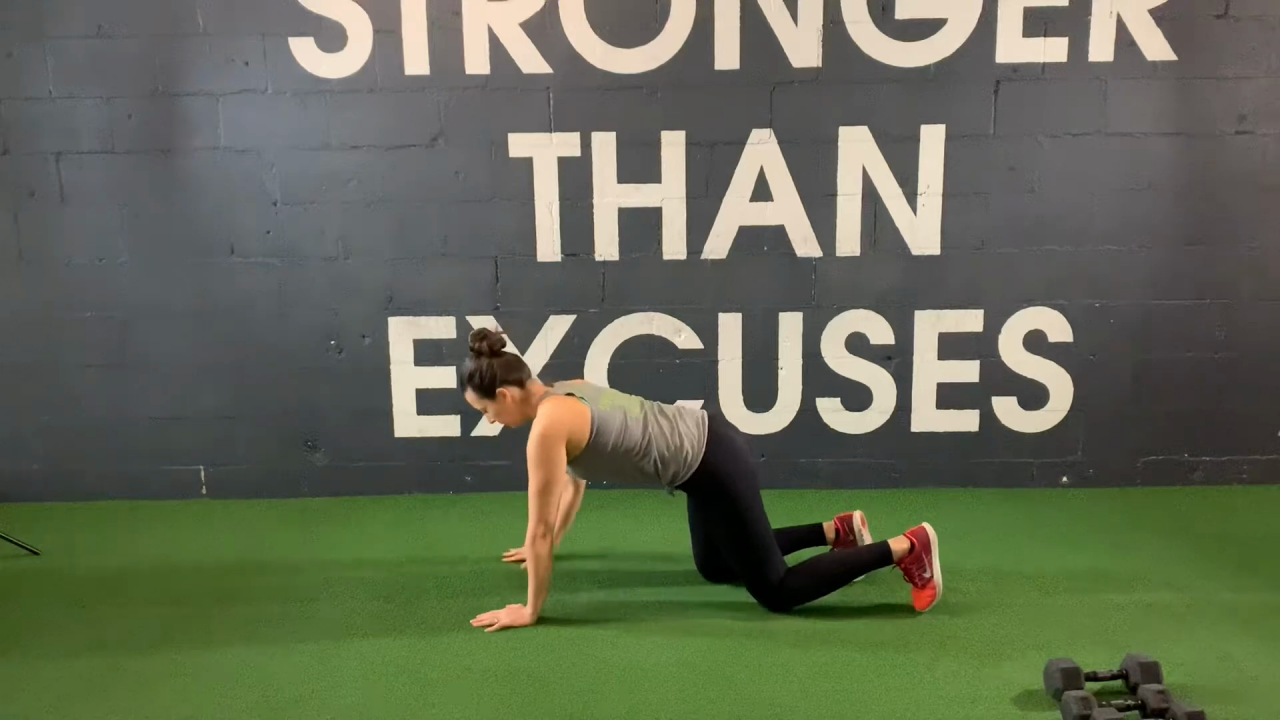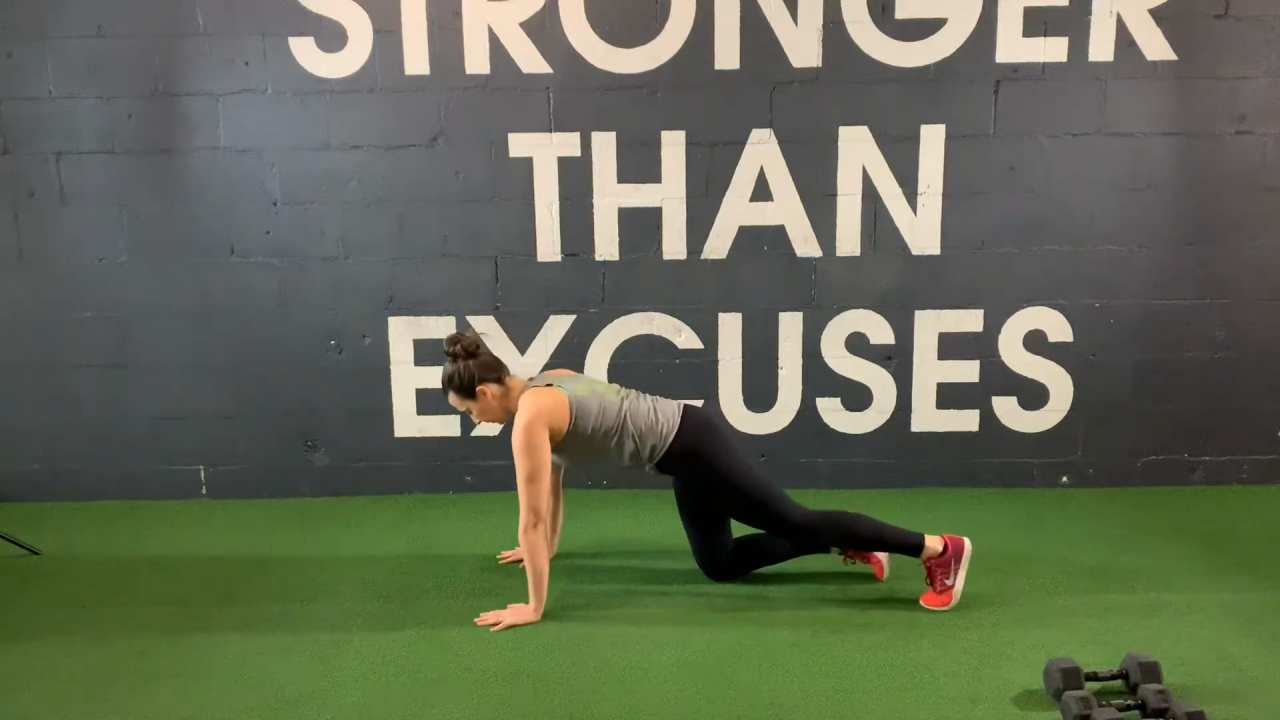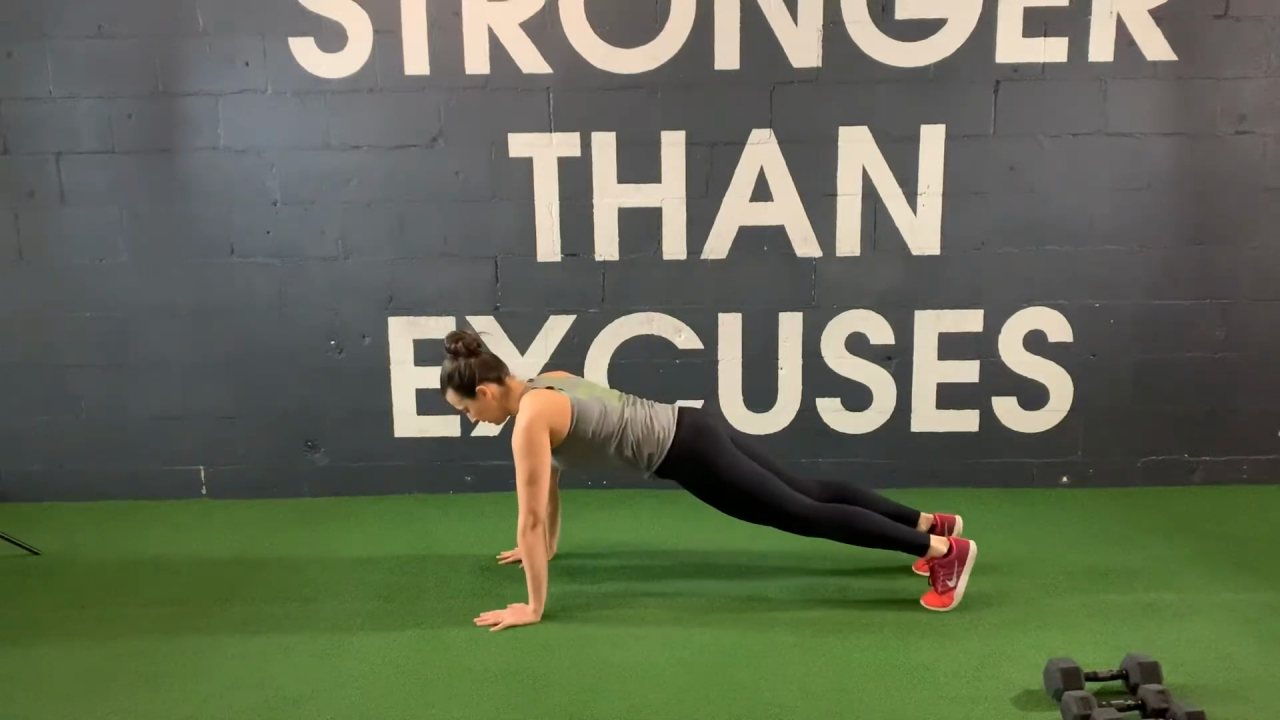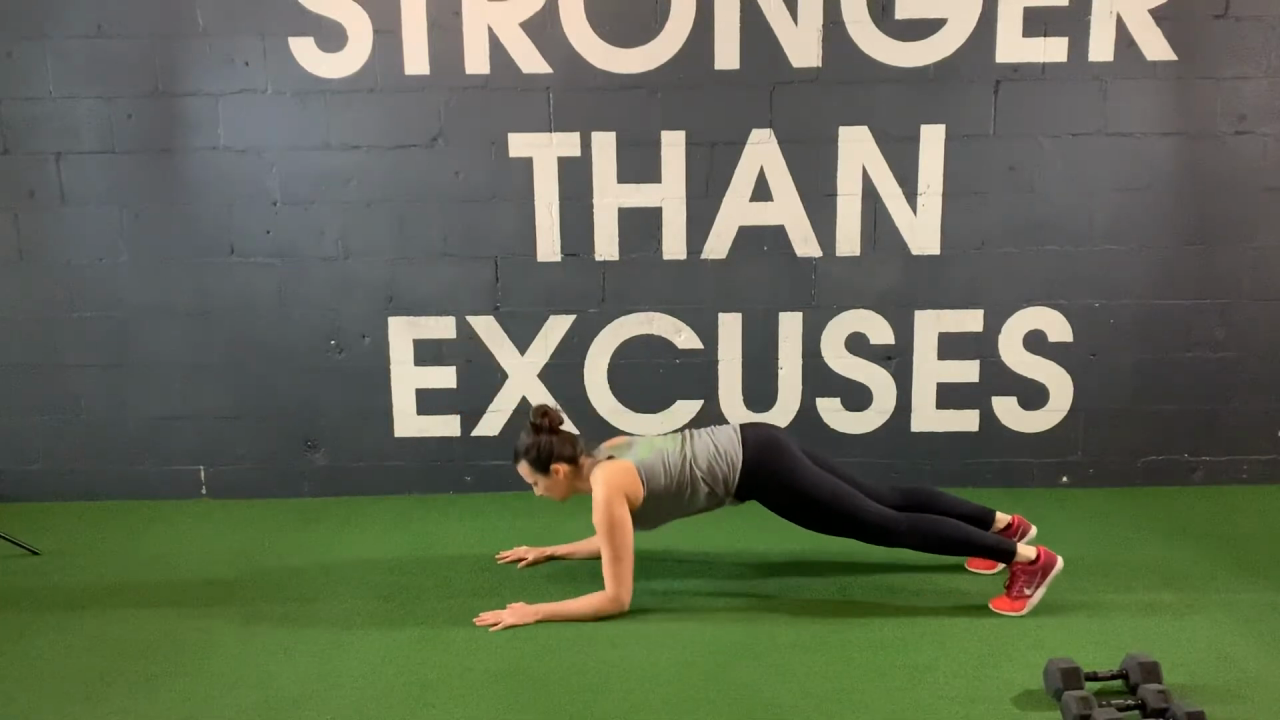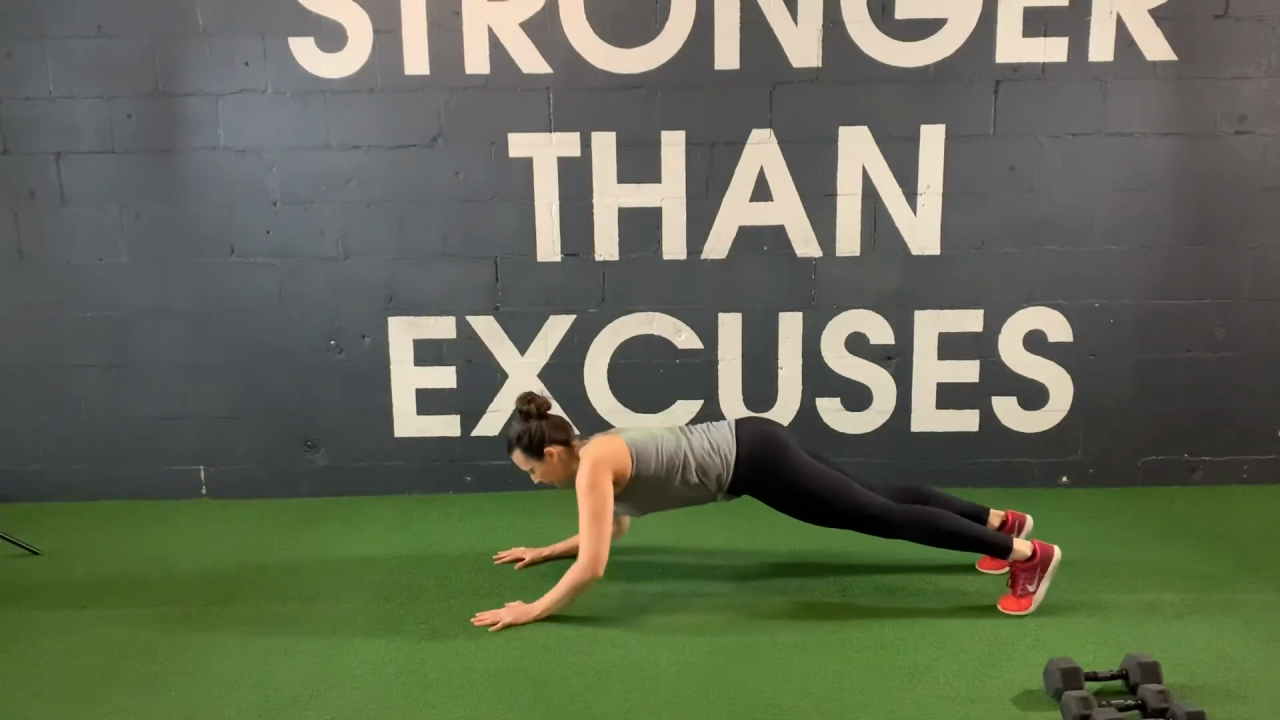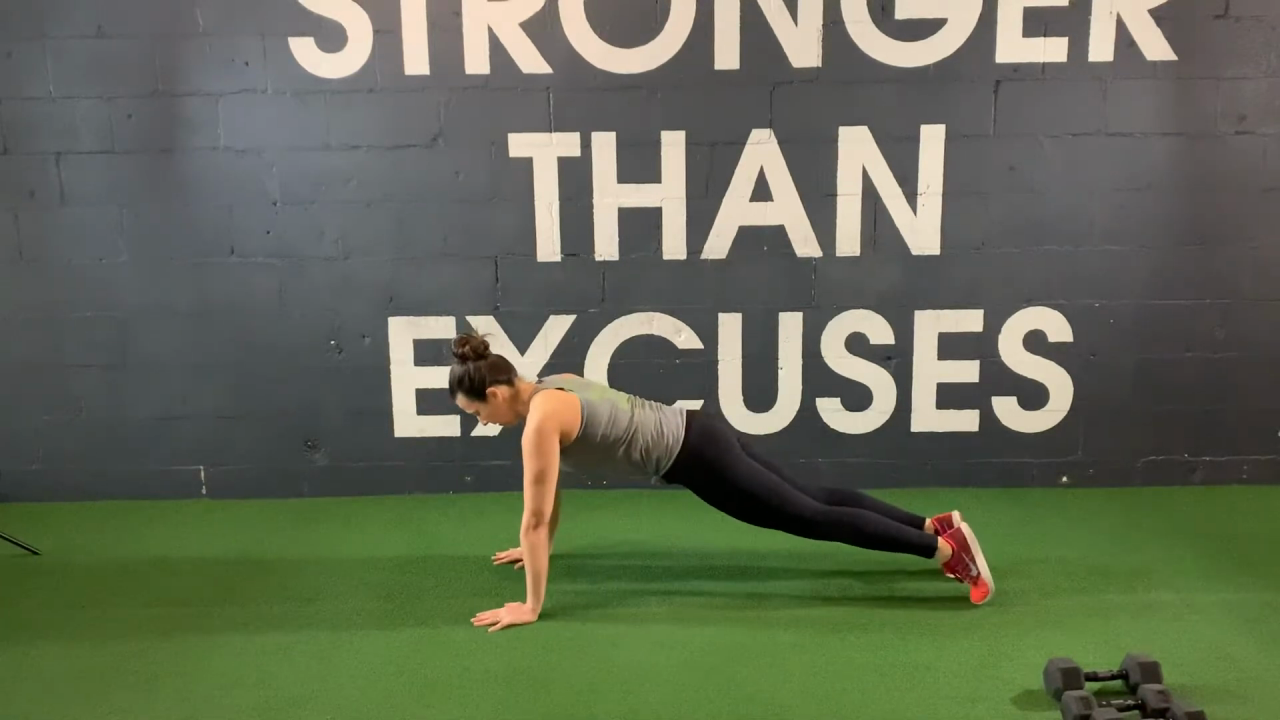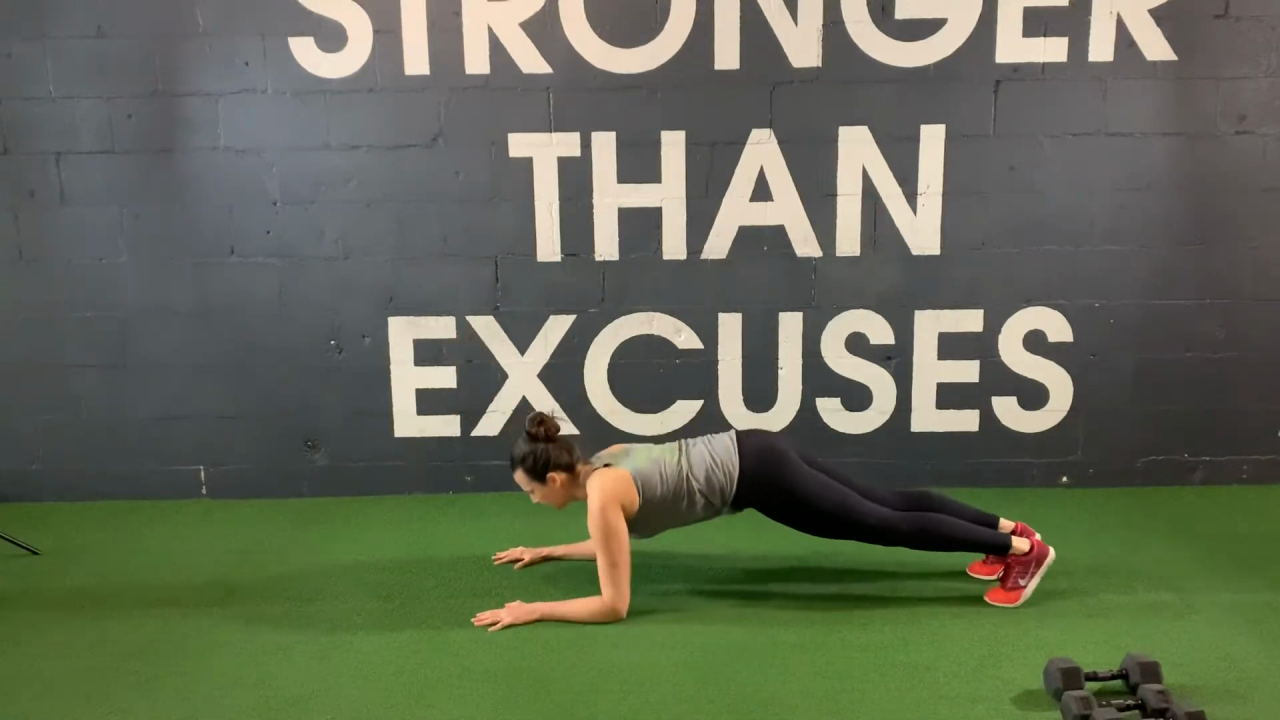
dt=0.7s
person 1, frame 1
left shoulder: (547, 426)
right shoulder: (564, 393)
left elbow: (539, 527)
right elbow: (576, 478)
left wrist: (531, 610)
right wrist: (546, 547)
left hip: (712, 464)
right hip: (707, 442)
left knee: (776, 591)
right knee: (715, 567)
left ankle: (907, 546)
right ankle: (838, 529)
person 1, frame 2
left shoulder: (528, 418)
right shoulder: (545, 384)
left elbow: (532, 518)
right elbow: (553, 476)
left wrist: (535, 606)
right wrist: (546, 548)
left hip: (690, 446)
right hip: (688, 433)
left knee: (793, 522)
right knee: (720, 564)
left ankle: (940, 549)
right ankle: (848, 536)
person 1, frame 3
left shoulder: (529, 420)
right shoulder: (544, 384)
left elbow: (529, 521)
right elbow: (553, 476)
left wrist: (533, 607)
right wrist: (547, 548)
left hip: (687, 451)
right hip: (691, 428)
left knee: (804, 515)
right knee: (807, 492)
left ankle: (945, 551)
right ankle: (933, 524)
person 1, frame 4
left shoulder: (606, 489)
right shoulder: (603, 453)
left elbow: (617, 597)
right elbow: (613, 541)
left wrist: (535, 613)
right wrist: (549, 551)
left hip: (757, 468)
right hip: (756, 444)
left knee: (882, 525)
right knee: (882, 498)
left ankle: (1028, 557)
right ankle: (1004, 523)
person 1, frame 5
left shoulder: (592, 466)
right shoulder: (597, 448)
left elbow: (592, 565)
right elbow: (614, 527)
left wrist: (536, 611)
right wrist: (546, 551)
left hip: (753, 460)
right hip: (751, 442)
left knee: (881, 517)
right knee: (877, 496)
left ankle: (1027, 554)
right ankle: (1000, 519)
person 1, frame 6
left shoulder: (540, 419)
right shoulder: (550, 388)
left elbow: (534, 519)
right elbow: (552, 491)
left wrist: (532, 607)
right wrist: (534, 547)
left hip: (694, 455)
right hip: (697, 433)
left knee: (812, 518)
right knee: (813, 499)
left ankle: (947, 549)
right ankle: (935, 526)
person 1, frame 7
left shoulder: (601, 497)
right shoulder: (601, 461)
left elbow: (614, 604)
right elbow: (614, 542)
left wrist: (535, 610)
right wrist: (545, 551)
left hip: (755, 474)
right hip: (750, 452)
left knee: (884, 526)
right knee: (882, 501)
left ankle: (1021, 548)
right ankle: (1004, 526)
